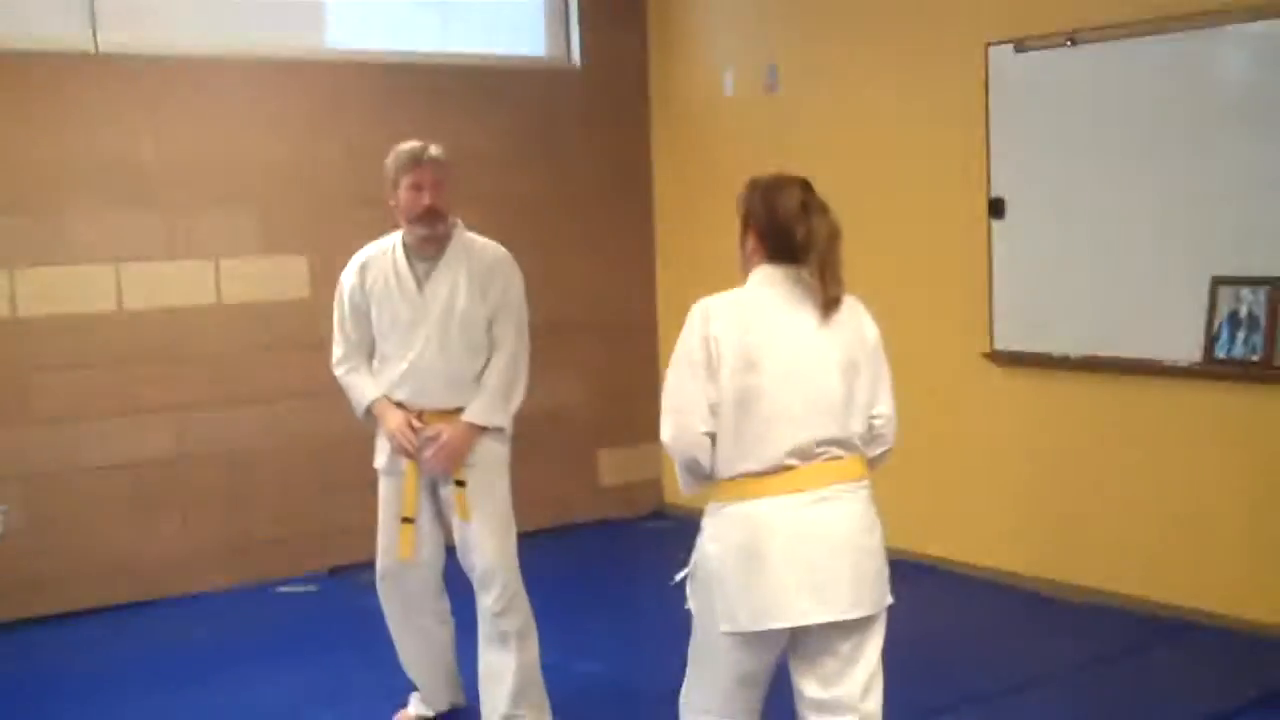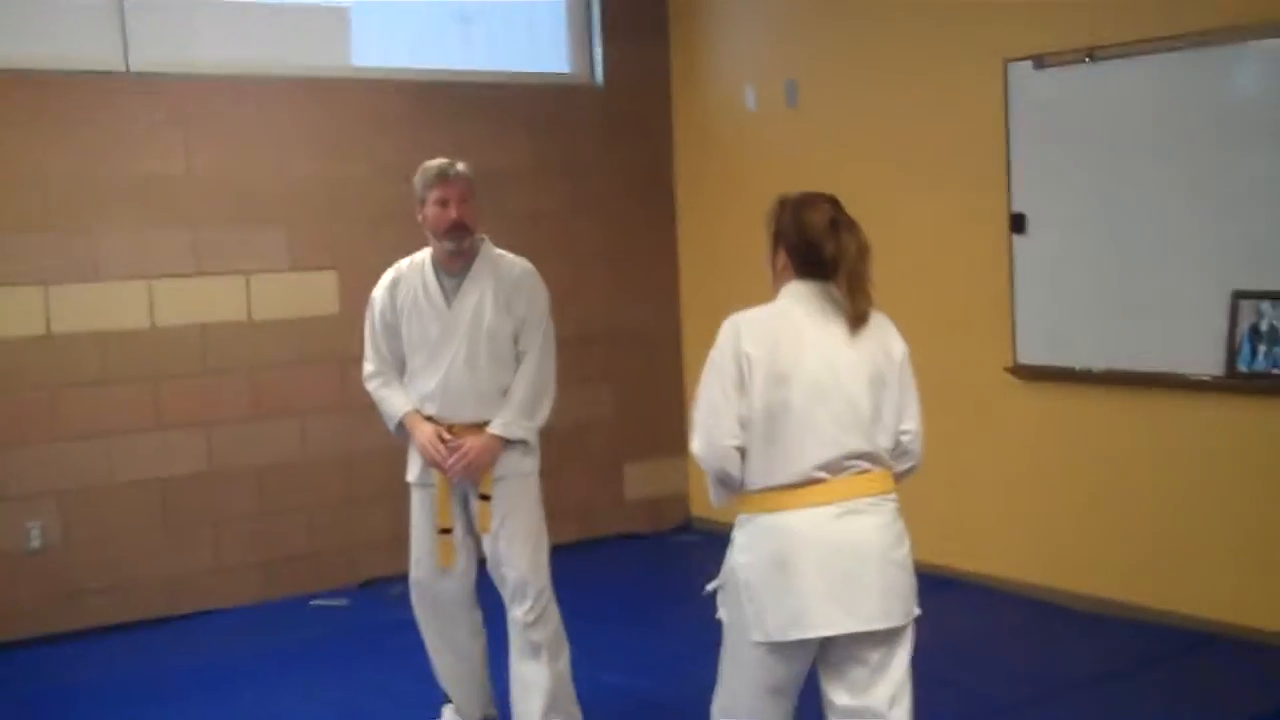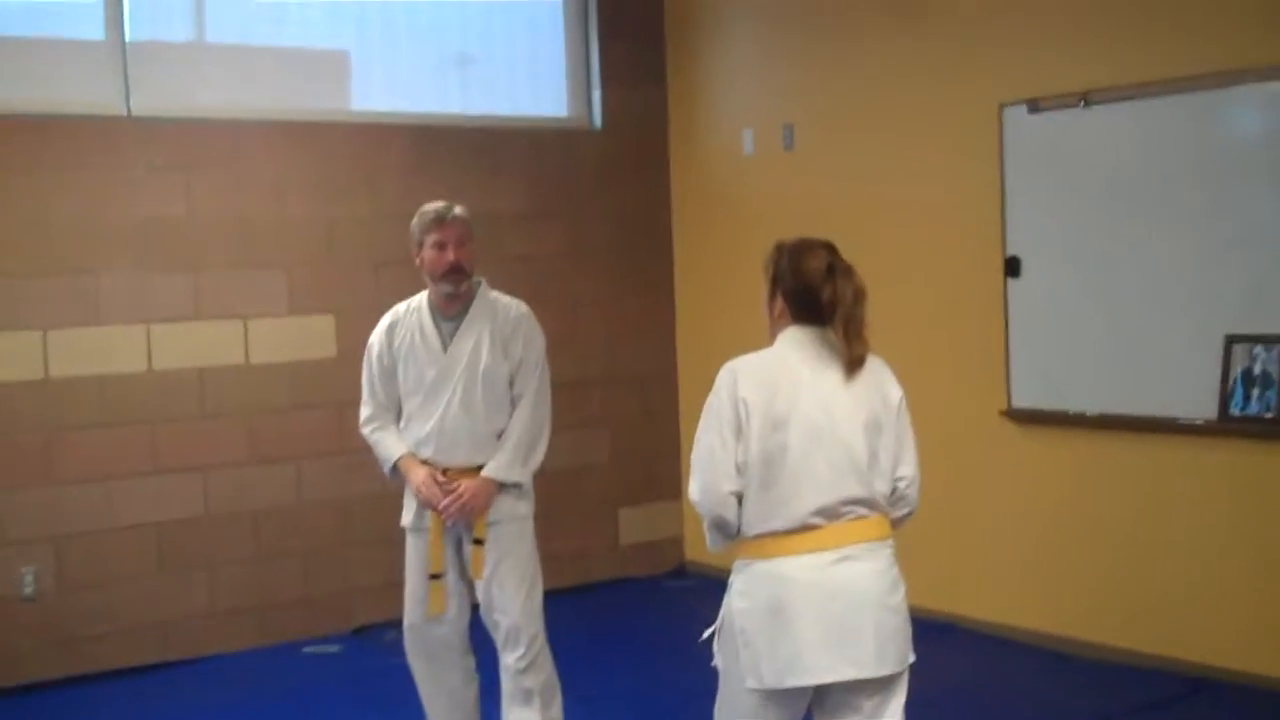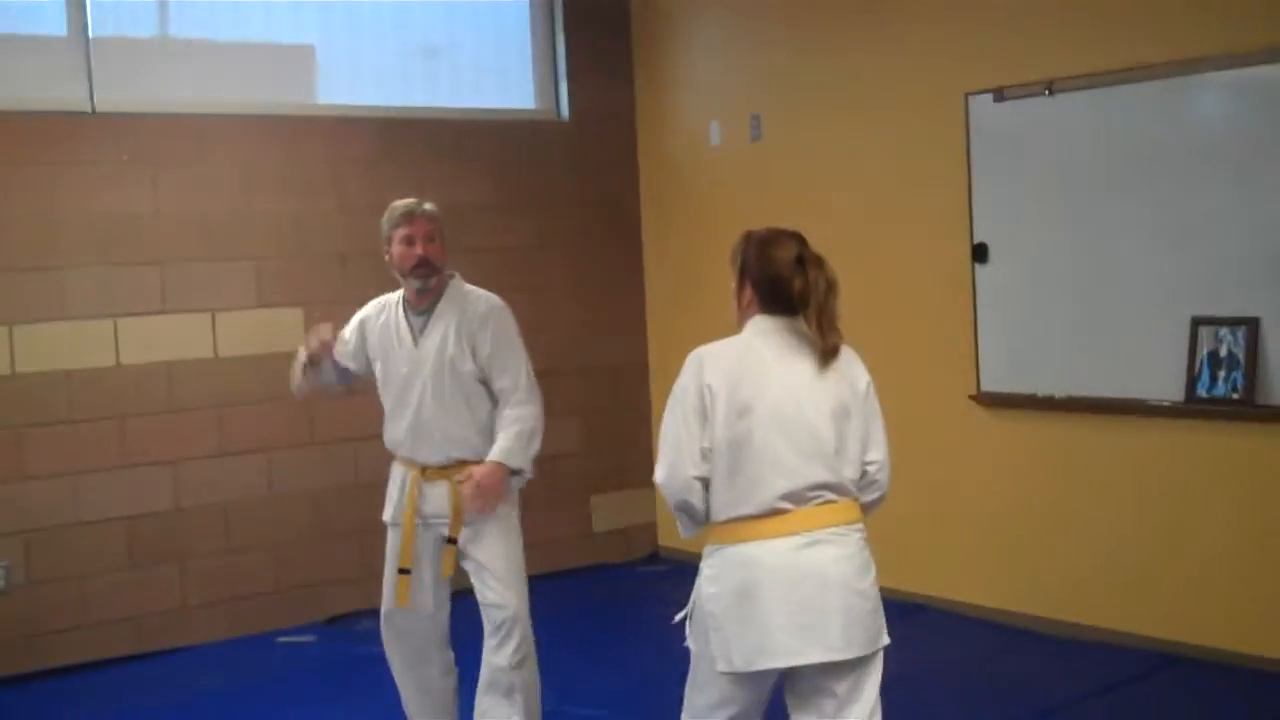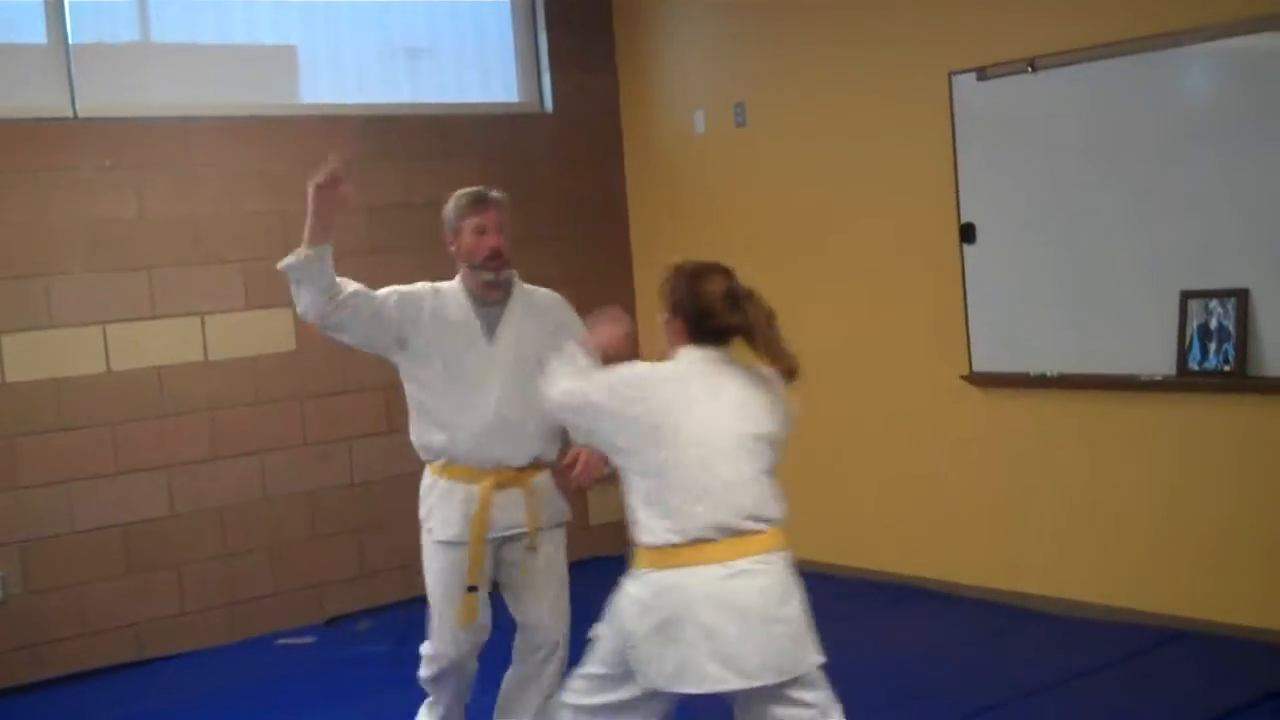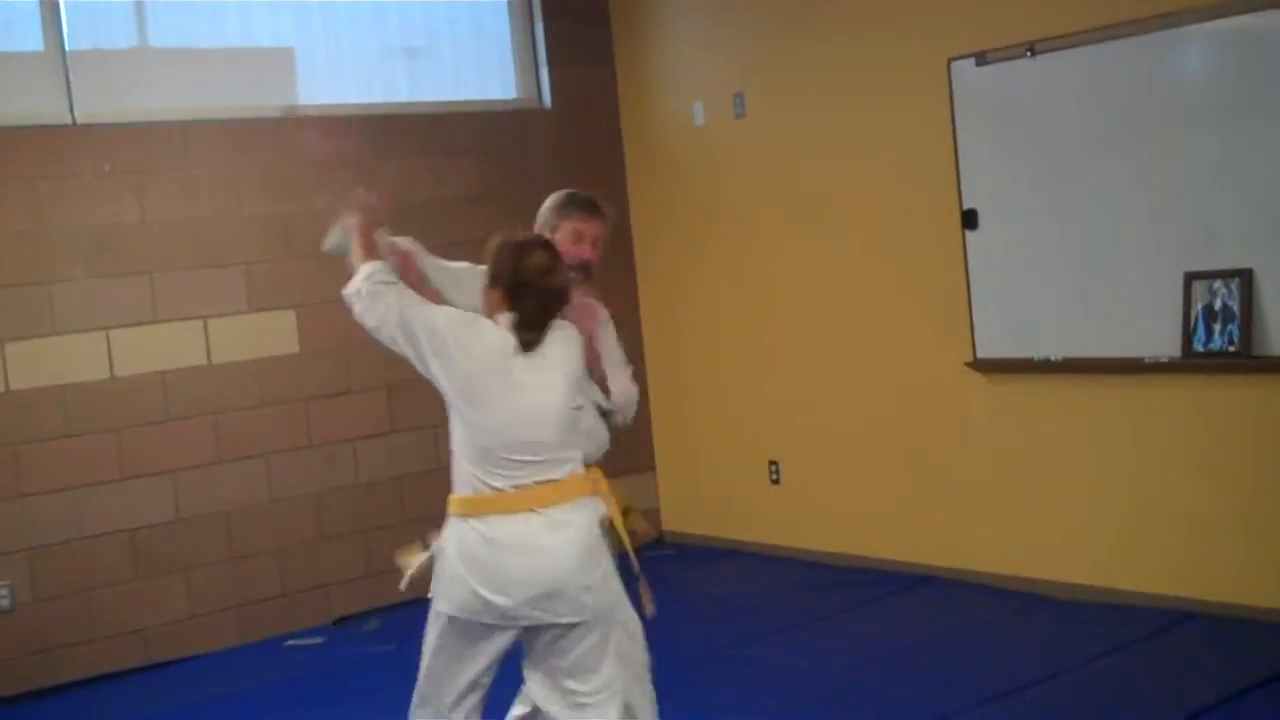
dt=0.4s
person 1, frame 1
left shoulder: (490, 262)
right shoulder: (367, 268)
left elbow: (510, 356)
right elbow: (349, 356)
left wrist: (471, 425)
right wrist: (384, 410)
left hip: (472, 437)
right hip: (403, 438)
left knee: (493, 569)
right knee: (401, 570)
person 1, frame 2
left shoulder: (516, 277)
right shoulder: (396, 285)
left elbow: (536, 370)
right elbow: (380, 372)
left wrist: (495, 437)
right wrist: (415, 424)
left hip: (503, 451)
right hip: (433, 453)
left knee: (526, 583)
right knee: (435, 584)
person 1, frame 3
left shoulder: (513, 319)
right shoulder: (394, 328)
left elbow: (532, 414)
right elbow: (376, 416)
left wrist: (490, 480)
right wrist: (408, 466)
left hip: (498, 494)
right hip: (428, 497)
left knee: (517, 627)
right knee: (428, 627)
person 1, frame 4
left shoulder: (484, 311)
right shoulder: (375, 319)
left elbow: (521, 398)
right elbow: (327, 371)
left wrist: (504, 463)
right wrist: (314, 352)
left hip: (480, 489)
right hip: (411, 489)
left knee: (507, 613)
right knee: (406, 620)
person 1, frame 5
left shoulder: (553, 311)
right shoulder: (416, 310)
right elbow: (323, 304)
left wrist: (596, 441)
right wrist: (319, 221)
left hip: (536, 498)
right hip: (458, 501)
left knee: (545, 637)
right knee: (454, 648)
person 1, frame 6
left shoulder: (596, 318)
right shoulder: (487, 289)
left elbow: (621, 406)
right elbow: (391, 261)
left wrist: (592, 350)
right knee: (617, 643)
person 2, frame 1
left shoulder: (717, 317)
right shoulder: (853, 316)
left elbow: (687, 440)
right elbow: (880, 430)
left hip: (751, 534)
right hip: (841, 527)
person 2, frame 2
left shoulder: (747, 331)
right shoulder: (881, 332)
left elbow: (718, 451)
right elbow: (906, 445)
left wrist: (743, 492)
left hip: (780, 544)
right hip: (870, 538)
person 2, frame 3
left shoulder: (743, 377)
right shoulder: (878, 377)
left elbow: (714, 496)
right elbow: (903, 492)
left hip: (776, 592)
right hip: (865, 585)
person 2, frame 4
left shoulder: (711, 365)
right shoulder: (846, 365)
left elbow: (679, 481)
right elbow: (874, 477)
left hip: (747, 571)
right hip: (835, 565)
person 2, frame 5
left shoulder: (641, 387)
right shoulder: (767, 391)
left elbow: (563, 393)
left wrist: (593, 349)
left hip: (671, 594)
right hip: (759, 586)
person 2, frame 6
left shoulder: (460, 341)
right shoulder: (570, 345)
left elbow: (373, 295)
left wrist: (362, 229)
left hip: (486, 550)
right hip: (569, 539)
